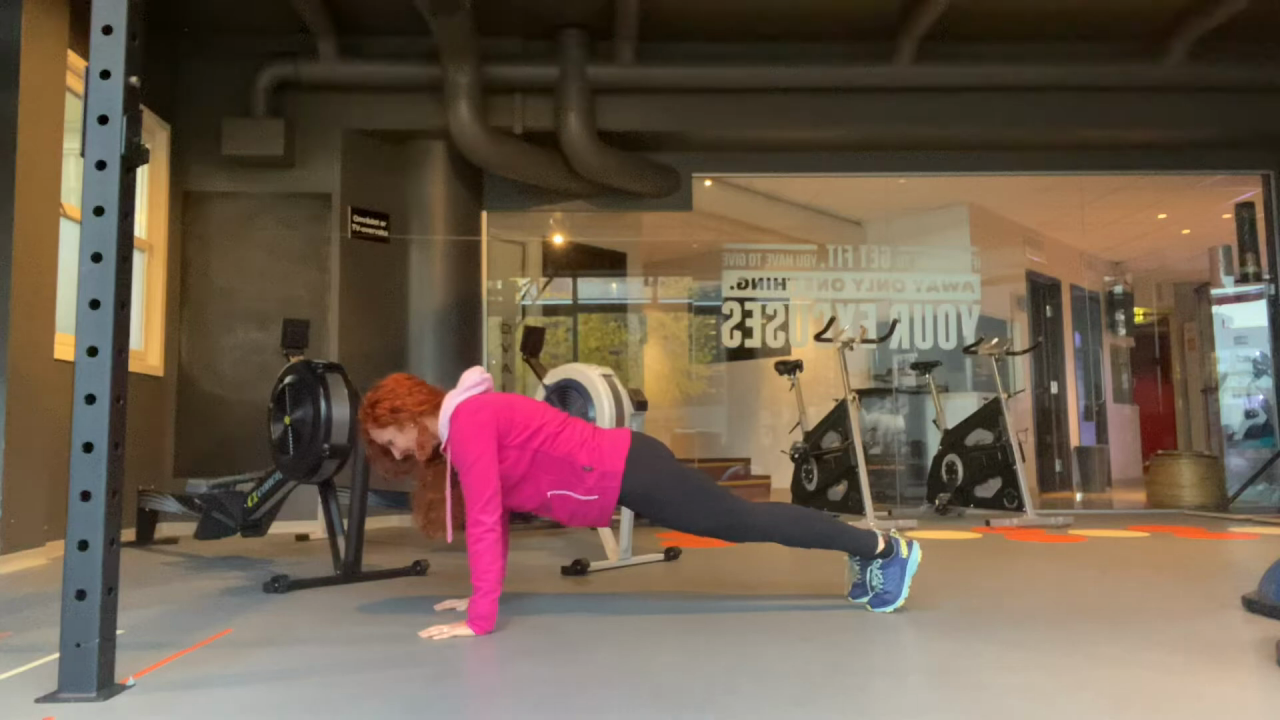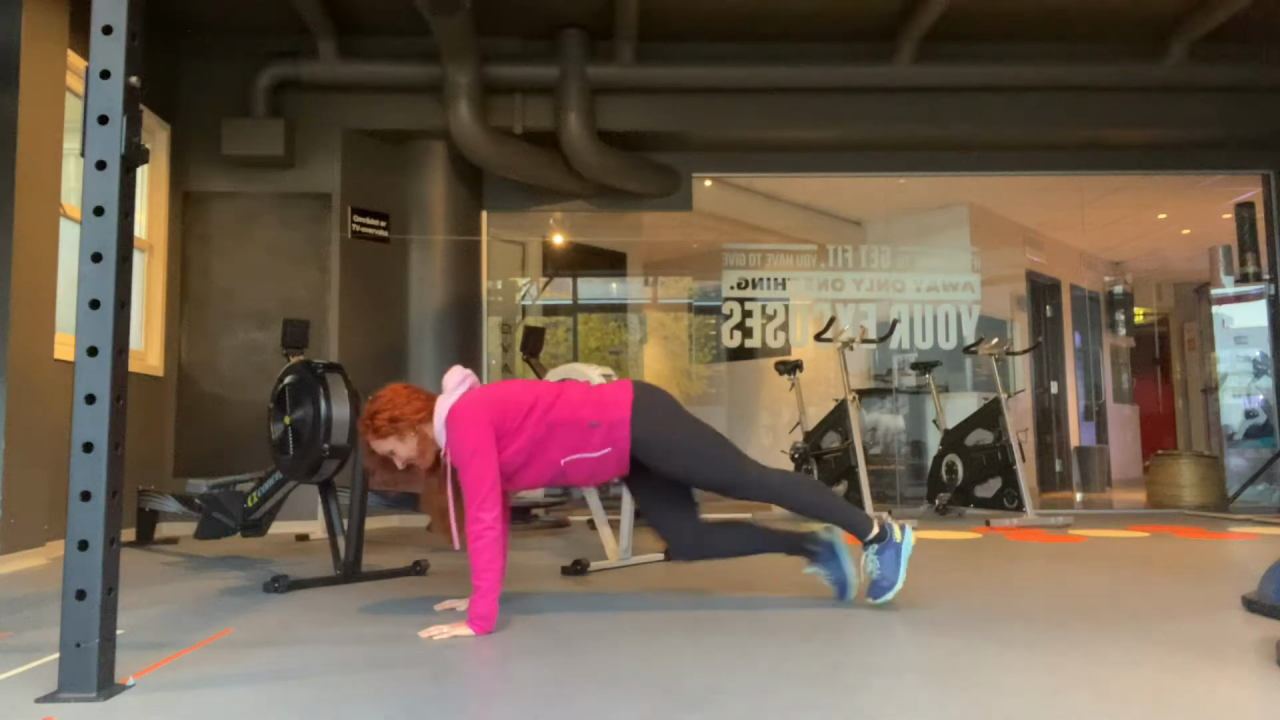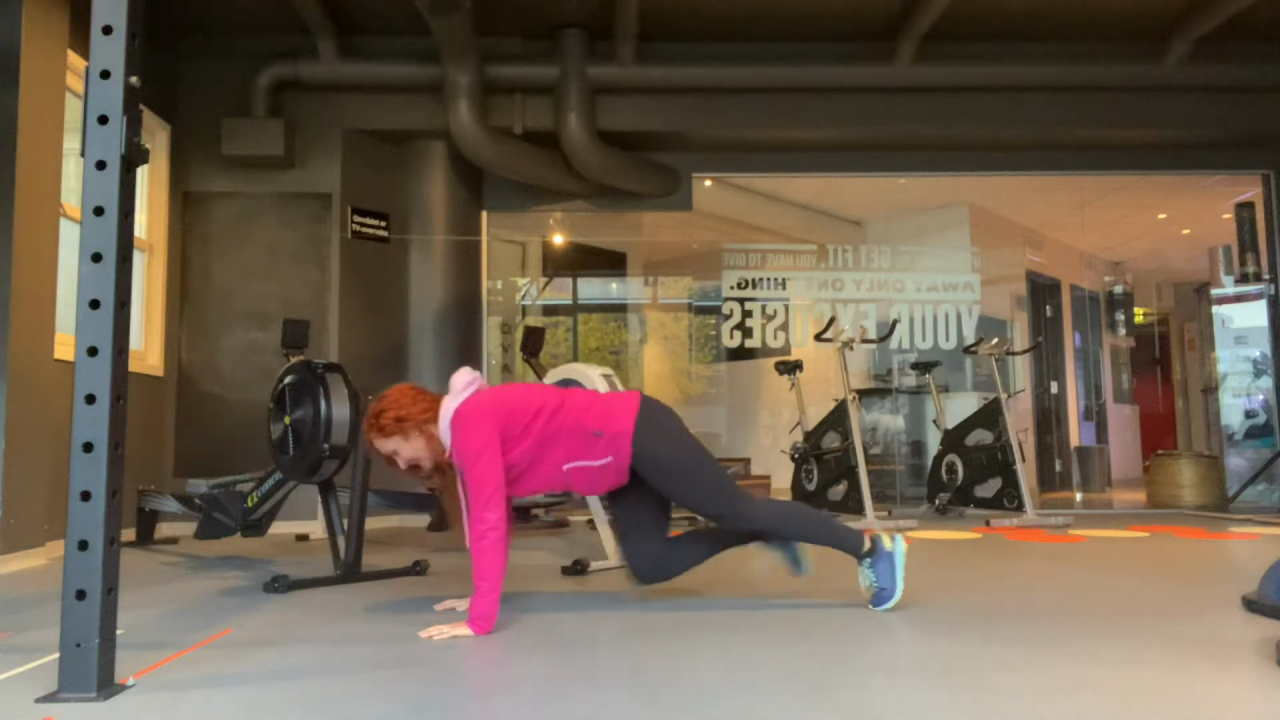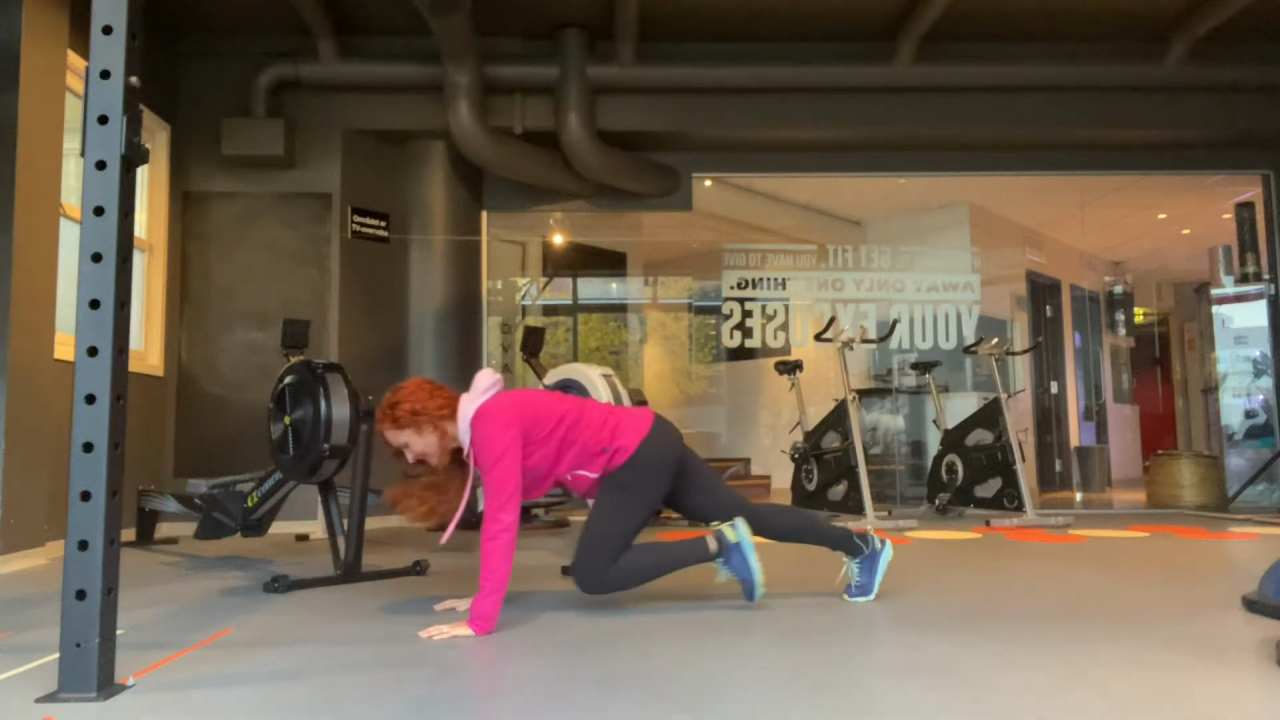
dt=0.4s
person 1, frame 1
left shoulder: (467, 423)
right shoulder: (471, 422)
left elbow: (484, 521)
right elbow: (495, 514)
left wrist: (479, 617)
right wrist: (483, 592)
left hip: (629, 473)
right hip: (621, 471)
left knee: (748, 524)
right knee: (744, 520)
left ankle: (890, 548)
right ankle: (863, 549)
person 1, frame 2
left shoulder: (465, 421)
right shoulder: (470, 421)
left elbow: (485, 520)
right elbow: (493, 513)
left wrist: (479, 617)
right wrist: (480, 592)
left hip: (639, 420)
right hip: (623, 442)
left knee: (754, 481)
right knee: (685, 544)
left ankle: (882, 535)
right ankle: (820, 548)
person 1, frame 3
left shoulder: (469, 423)
right shoulder: (475, 424)
left elbow: (488, 520)
right elbow: (488, 513)
left wrist: (481, 616)
right wrist: (483, 592)
left hip: (640, 436)
right hip: (626, 451)
left knee: (736, 510)
right knee: (650, 569)
left ankle: (877, 547)
right ankle: (768, 531)
person 1, frame 4
left shoulder: (492, 424)
right shoulder: (479, 429)
left elbow: (503, 522)
right elbow: (501, 513)
left wrist: (481, 618)
right wrist: (485, 593)
left hip: (641, 453)
right hip: (642, 450)
left knee: (594, 574)
right knee: (738, 514)
left ankle: (720, 547)
right ankle: (862, 546)
